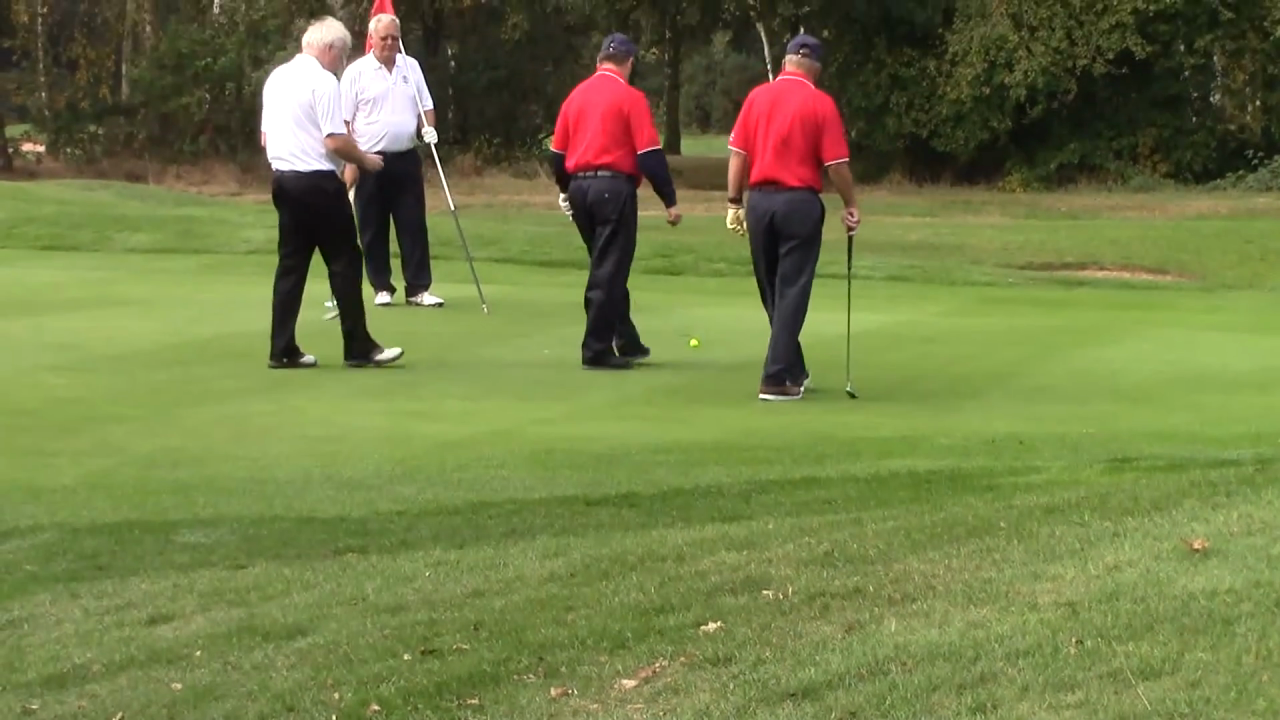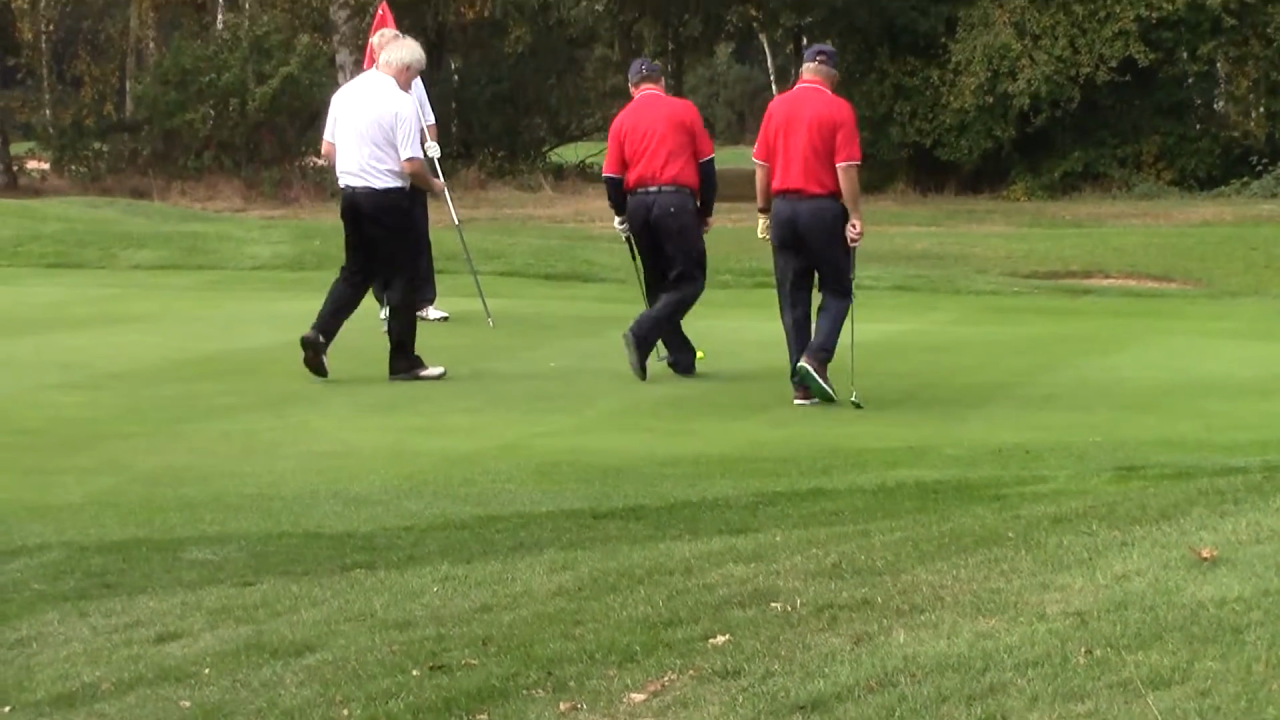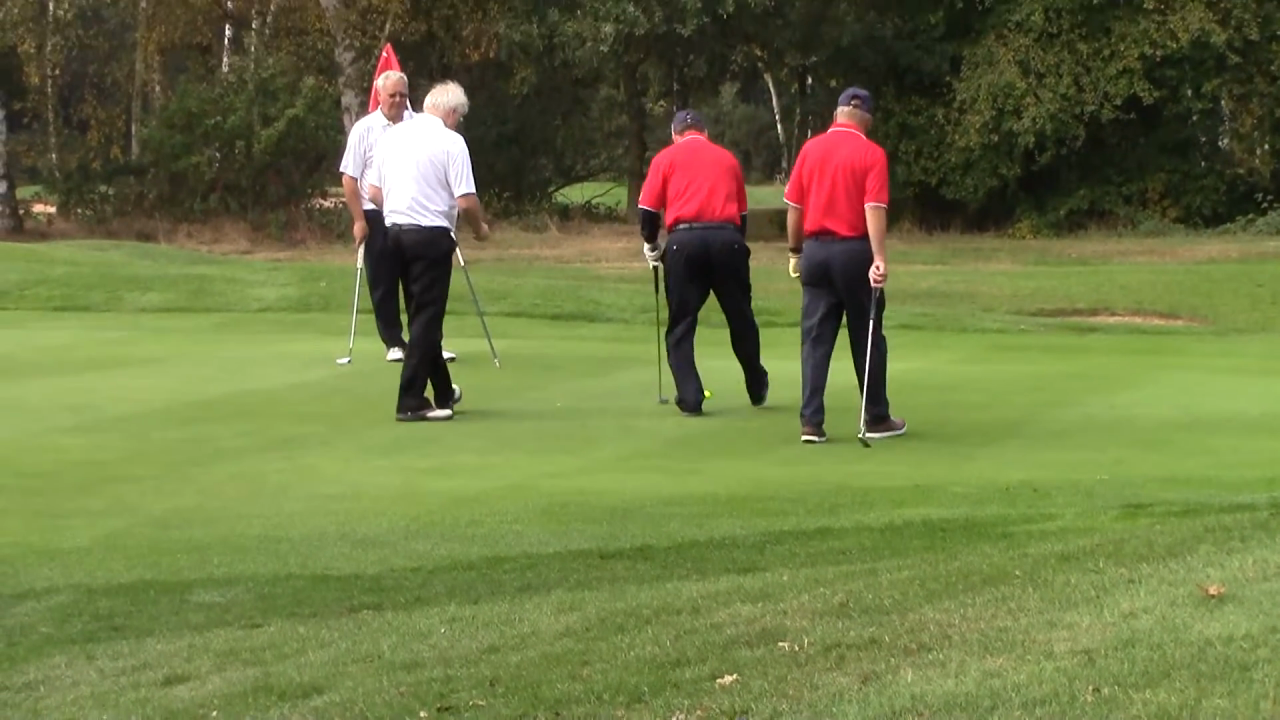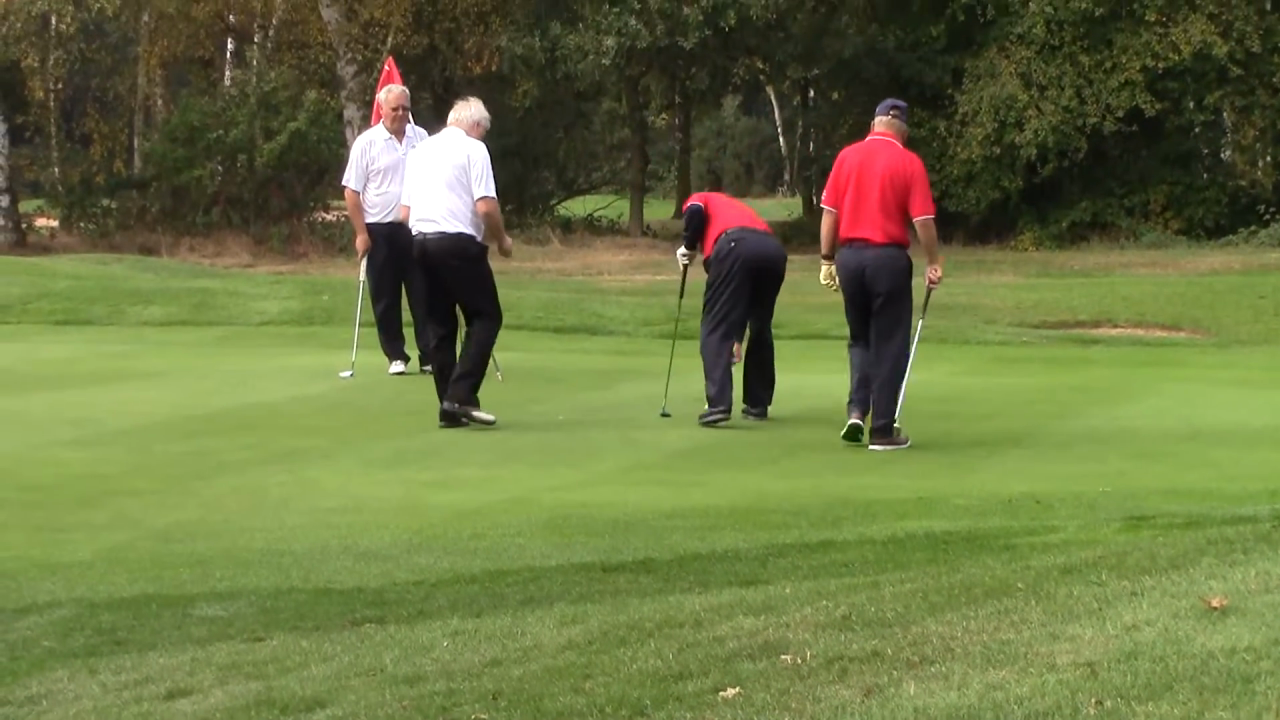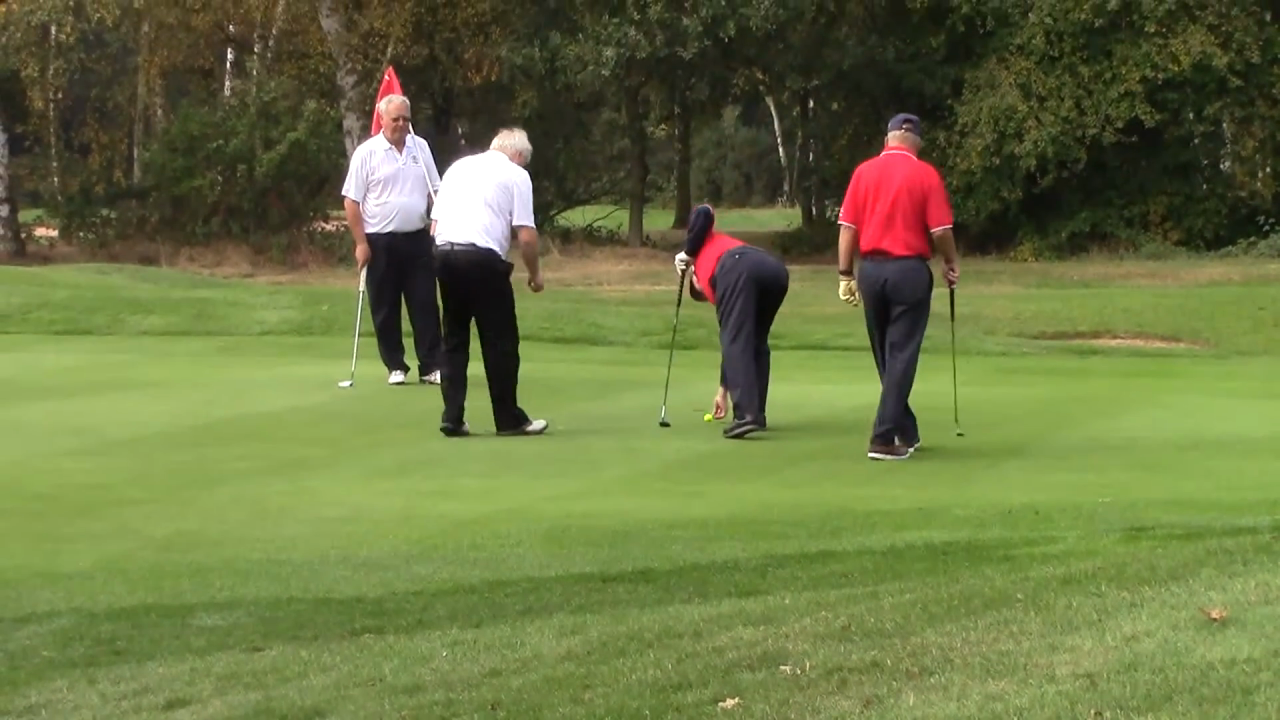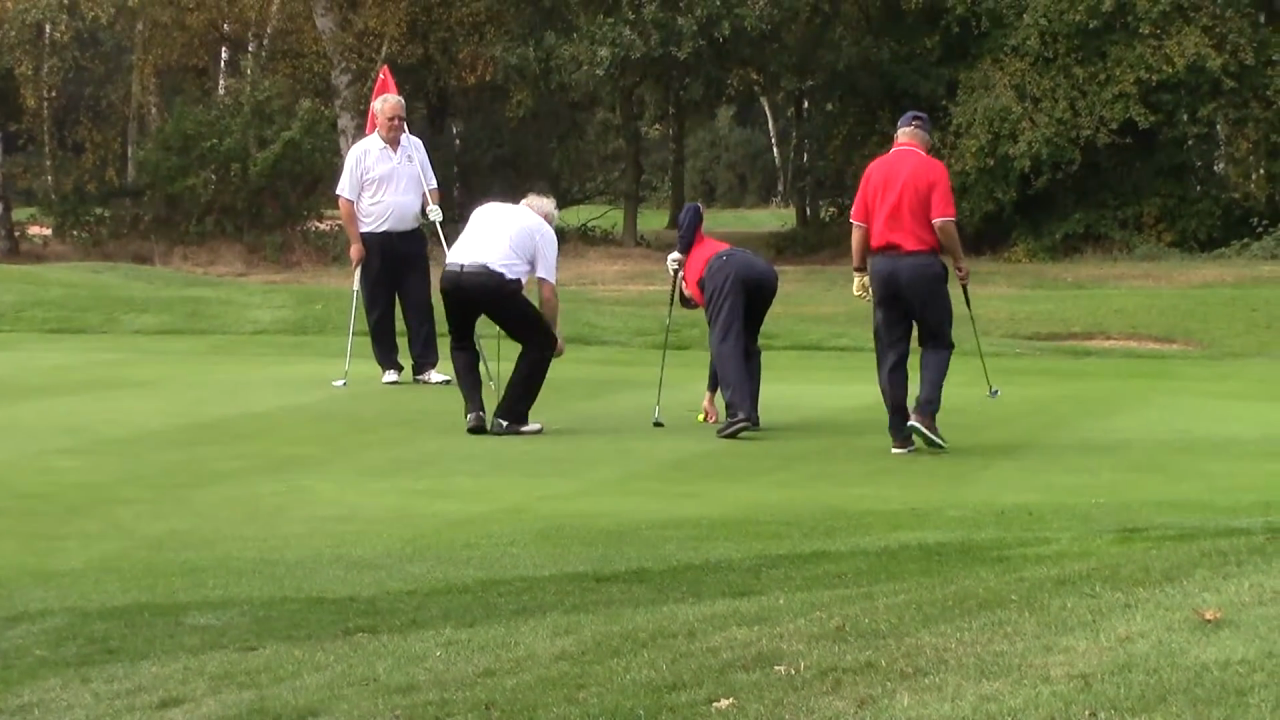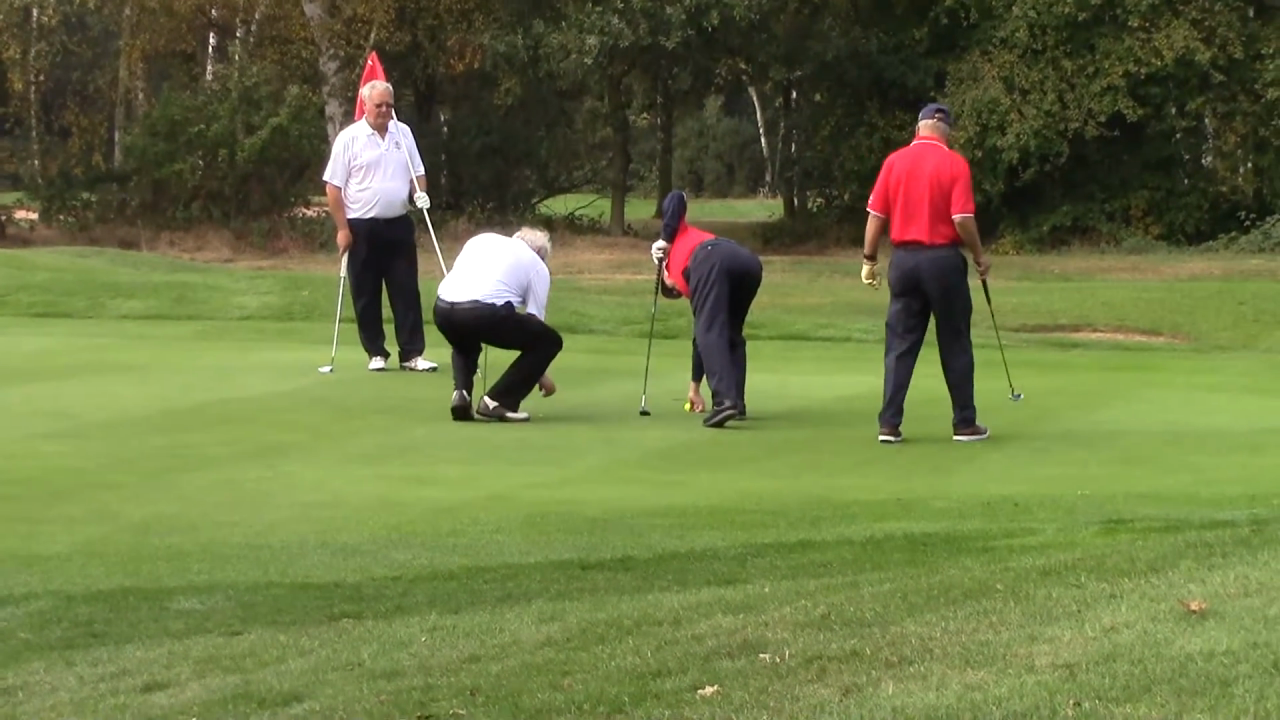
dt=0.4s
person 1, frame 1
left shoulder: (756, 96)
right shoulder: (821, 103)
left elbow: (738, 154)
right elbow: (836, 164)
left wrist: (734, 203)
right wrist: (850, 205)
left hip: (760, 201)
right hip: (799, 203)
left knee: (771, 293)
right knee: (791, 293)
left ankle: (793, 369)
right ankle: (775, 379)
person 1, frame 2
left shoulder: (776, 106)
right shoulder: (839, 109)
left elbow: (762, 166)
right elbow: (846, 168)
left wrist: (764, 212)
right wrist: (855, 216)
left hip: (784, 209)
right hip: (823, 209)
left knee: (793, 299)
right knee: (837, 293)
left ankle: (803, 385)
right ankle: (815, 359)
person 1, frame 3
left shoulder: (810, 148)
right shoulder: (872, 153)
left elbow: (794, 207)
right elbow: (874, 210)
left wrist: (795, 252)
right wrist: (879, 259)
left hip: (816, 250)
right hip: (854, 251)
left knee: (815, 339)
right knee: (867, 338)
left ankle: (811, 421)
right ankle: (877, 419)
person 1, frame 4
left shoulder: (847, 155)
right shoulder: (909, 162)
left elbow: (830, 212)
right elbow: (922, 219)
left wrist: (827, 259)
right wrist: (934, 262)
left hip: (850, 256)
right hip: (888, 259)
left knee: (860, 340)
right knee: (890, 345)
left ankle: (857, 410)
right ankle: (883, 431)
person 1, frame 5
left shoulder: (863, 171)
right shoulder: (926, 174)
left elbow: (847, 228)
right elbow: (941, 230)
left wrist: (845, 275)
right wrist: (952, 264)
left hip: (871, 270)
right hip: (909, 270)
left knee: (885, 356)
right knee: (901, 356)
left ankle: (906, 431)
right ankle: (883, 438)
person 1, frame 6
left shoulder: (874, 168)
right shoulder: (933, 168)
left elbow: (859, 226)
right elbow: (943, 223)
left wrist: (859, 271)
right wrist: (959, 261)
left hip: (883, 265)
right hip: (921, 264)
left knee: (890, 353)
right knee: (937, 343)
left ankle: (901, 434)
right ankle: (923, 413)
person 1, frame 7
left shoulder: (894, 160)
right shoulder: (955, 162)
left elbow: (876, 215)
right elbow: (962, 219)
left wrist: (869, 259)
right wrist: (979, 255)
left hip: (904, 259)
right hip: (942, 259)
left knee: (899, 344)
right knee: (955, 344)
left ankle: (889, 423)
right ankle: (964, 423)
person 2, frame 1
left shoulder: (276, 77)
right shoulder: (323, 80)
left elbow: (266, 138)
right elbow: (335, 141)
right wrist: (365, 160)
left hip: (283, 179)
right hip: (317, 181)
left knee: (291, 263)
right knee: (344, 260)
left ankle: (283, 348)
right ankle: (359, 347)
person 2, frame 2
left shoulder: (345, 92)
right shoulder: (400, 101)
left elbow: (327, 151)
right elbow: (411, 165)
right wrist: (432, 184)
left hip: (351, 195)
right hip: (386, 199)
left knee: (355, 272)
right knee: (401, 278)
left ankle: (320, 333)
right ankle: (404, 362)
person 2, frame 3
left shoulder: (391, 135)
right shoulder: (450, 141)
left elbow: (374, 193)
right elbow: (466, 201)
right wrist: (479, 228)
left hip: (396, 234)
right hip: (430, 237)
left knee: (421, 314)
right knee: (426, 317)
left ankle: (442, 391)
right ankle: (411, 401)
person 2, frame 4
left shoulder: (419, 150)
right shoulder: (473, 148)
left elbow: (404, 213)
right elbow: (486, 206)
right wrist: (501, 240)
left hip: (421, 243)
right hip: (457, 244)
left knee: (440, 326)
right knee: (486, 317)
left ankle: (450, 406)
right ankle: (460, 396)
person 2, frame 5
left shoulder: (457, 166)
right shoulder: (516, 174)
left elbow: (435, 223)
right elbow: (526, 235)
right wrist: (535, 273)
left hip: (444, 253)
right hip: (483, 258)
left knee: (454, 337)
right knee: (500, 339)
left ankle: (452, 417)
right ankle: (509, 419)
person 2, frame 6
left shoulder: (487, 208)
right shoulder: (543, 229)
right elbow: (547, 290)
left wrist: (470, 304)
right wrist: (554, 335)
left hip: (450, 275)
right hip: (492, 280)
left knee: (462, 343)
right knee: (541, 342)
left ankle: (474, 412)
right ankle: (509, 418)
person 2, frame 7
left shoulder: (481, 239)
right shoulder: (537, 264)
right elbow: (535, 321)
right wrist: (541, 376)
left hip: (443, 308)
right hip: (484, 311)
left knee: (465, 345)
right knee: (550, 341)
left ankle: (461, 393)
right ankle: (500, 401)
person 3, frame 1
left shoulder: (411, 67)
right shoulder: (356, 71)
left elbow: (425, 106)
right elbow: (343, 121)
left wrist: (429, 128)
right wrist: (350, 162)
left hip: (406, 158)
left knee: (414, 225)
right knee: (374, 230)
left ankle: (418, 288)
right ankle: (382, 287)
person 3, frame 2
left shoulder: (414, 81)
left elbow: (428, 120)
left wrist: (432, 143)
left knee: (419, 239)
left ankle: (424, 302)
right ankle: (387, 302)
person 3, frame 3
right shoulder: (364, 129)
right elbow: (349, 178)
right wrist: (359, 219)
right hip: (378, 217)
right knee: (383, 285)
right ankle: (393, 343)
person 3, frame 4
left shoulder: (421, 137)
right shoulder: (366, 142)
right elbow: (351, 191)
right wrist: (361, 233)
right hip: (380, 231)
left knee: (424, 294)
right knee: (385, 299)
left ankle: (430, 356)
right ankle: (396, 357)
person 3, frame 5
left shoulder: (421, 147)
right shoulder: (366, 152)
left elbow: (435, 187)
right elbow: (351, 201)
right wrist: (361, 243)
left hip: (417, 238)
right hip: (380, 241)
left knee: (425, 304)
right knee: (385, 309)
left ankle: (431, 367)
right ankle: (395, 367)
person 3, frame 6
left shoulder: (416, 146)
right shoulder: (361, 151)
left elbow: (429, 185)
right elbow: (346, 199)
left wrist: (433, 206)
right wrist: (355, 242)
left hip: (412, 237)
right hip: (375, 240)
left knee: (420, 304)
right knee: (379, 309)
left ankle: (425, 366)
right ankle: (389, 366)
person 3, frame 7
left shoulder: (404, 133)
right shoulder: (349, 138)
left elbow: (417, 172)
right elbow: (333, 186)
left wrist: (421, 192)
right wrist: (342, 228)
left hip: (399, 224)
right hip: (362, 227)
left knee: (407, 291)
right knee: (366, 295)
left ankle: (412, 353)
right ankle: (376, 353)
person 4, frame 1
left shoulder: (576, 94)
right shoulder: (631, 97)
left elbow: (557, 152)
right elbow: (650, 155)
left wrist: (565, 190)
right wrist: (669, 201)
left hip: (580, 187)
right hip: (613, 188)
left knee: (604, 267)
right knee: (610, 271)
left ankle: (624, 340)
right ankle: (597, 350)
person 4, frame 2
left shoulder: (622, 119)
right shoulder: (685, 109)
left elbow: (612, 177)
right elbow: (706, 165)
left wrist: (621, 214)
right wrist: (706, 210)
left hip: (639, 203)
right hip: (676, 202)
left knee: (661, 284)
right knee: (687, 282)
left ankle: (681, 357)
right ankle: (640, 333)
person 4, frame 3
left shoulder: (665, 157)
right shoulder: (728, 158)
left elbow: (648, 209)
right elbow: (741, 213)
left wrist: (650, 244)
right wrist: (732, 244)
left hip: (683, 240)
right hip: (726, 238)
left knee: (681, 325)
right knee: (741, 317)
left ankle: (689, 398)
right ankle: (758, 389)
person 4, frame 4
left shoulder: (701, 199)
left elbow: (694, 212)
left wrist: (687, 247)
right wrist: (738, 336)
left hip: (733, 246)
right hip: (773, 250)
left knee: (716, 328)
right knee: (760, 330)
left ankle: (718, 403)
right ankle: (758, 404)
person 4, frame 5
left shoulder: (707, 245)
left elbow: (703, 213)
right elbow: (737, 338)
left wrist: (687, 253)
right wrist: (723, 389)
left hip: (739, 266)
right hip: (775, 270)
left knee: (736, 340)
right knee: (756, 342)
left ankle: (746, 414)
right ankle: (756, 413)
person 4, frame 6
left shoulder: (696, 250)
left elbow: (693, 210)
right elbow: (720, 346)
left wrist: (680, 251)
right wrist: (709, 397)
left hip: (727, 269)
right hip: (765, 273)
left knee: (725, 342)
right knee: (747, 345)
left ankle: (738, 413)
right ankle: (750, 413)
person 4, frame 7
right shoulder: (693, 286)
left elbow: (676, 198)
right elbow: (700, 338)
left wrist: (665, 239)
right wrist: (694, 387)
left hip: (712, 259)
right hip: (749, 263)
left knee: (710, 332)
right knee: (732, 335)
left ankle: (725, 401)
right ankle: (736, 402)
